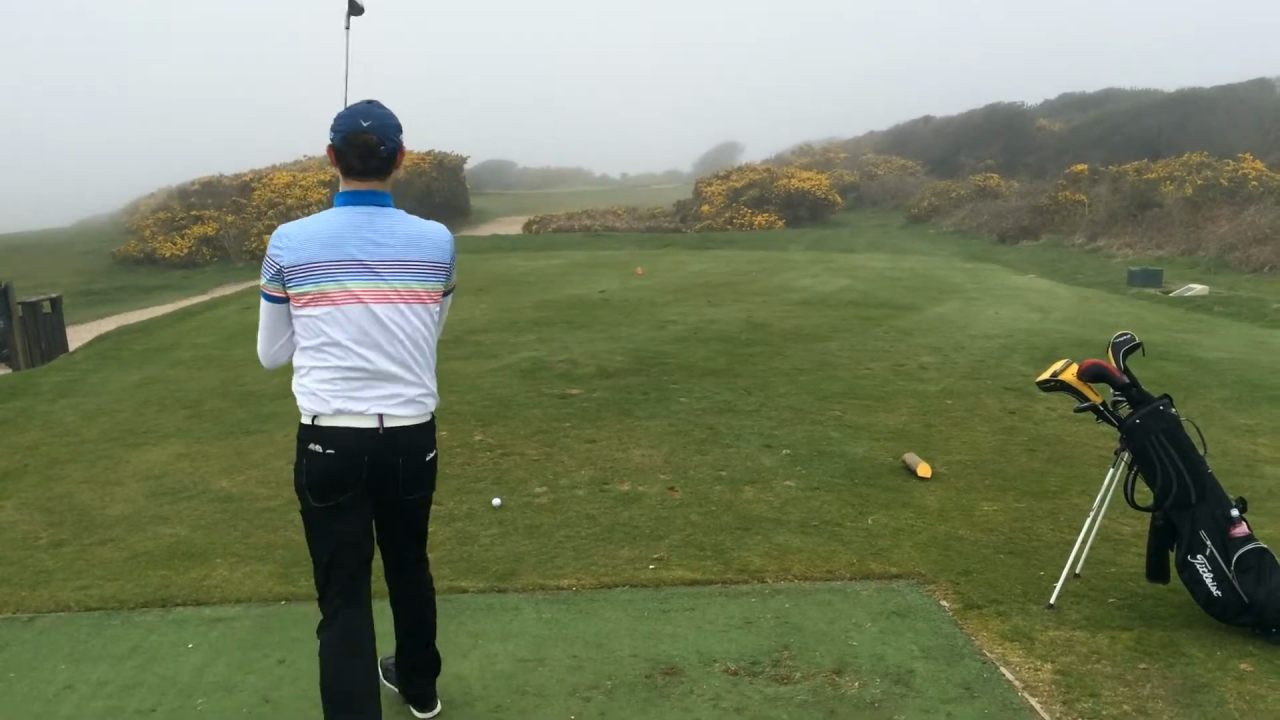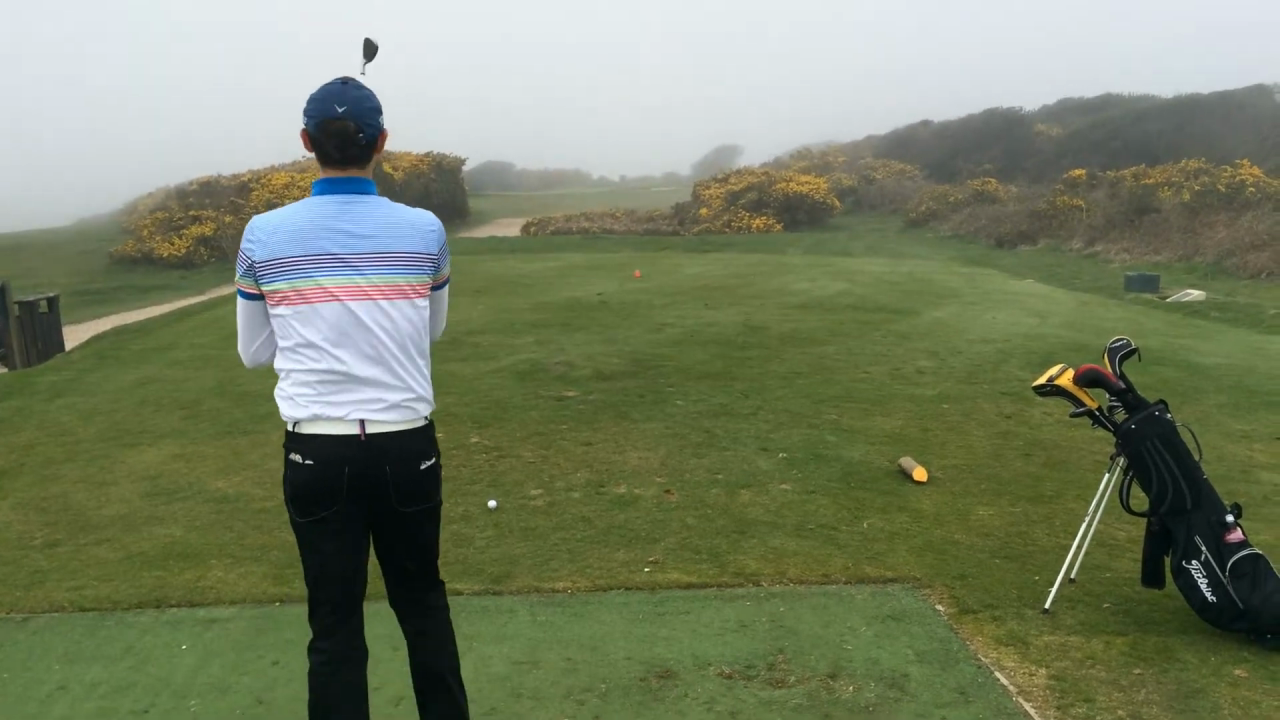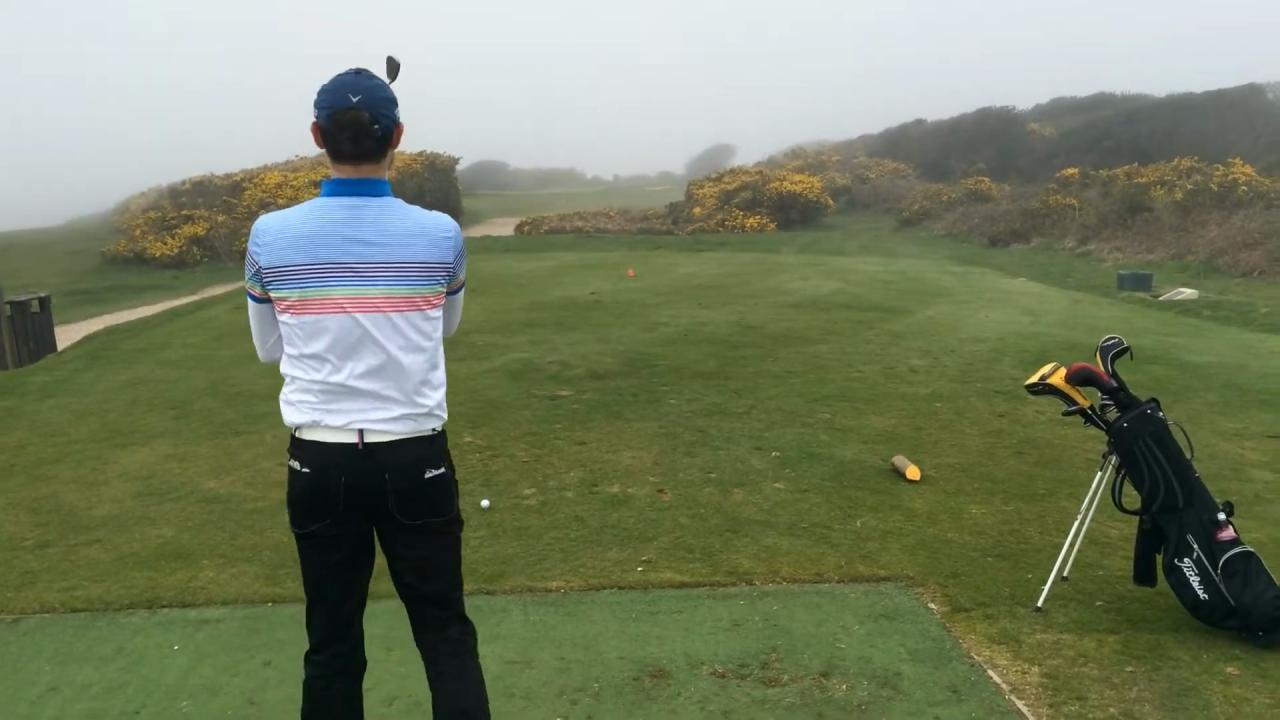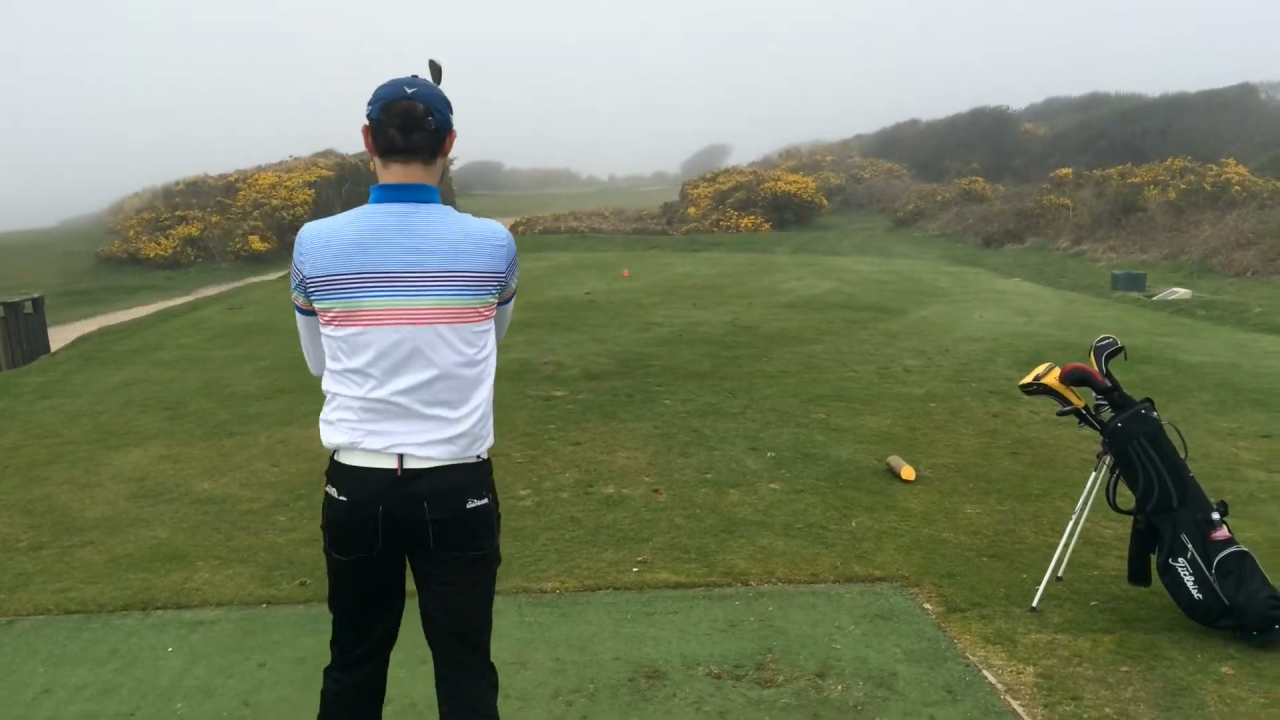
dt=0.3s
person 1, frame 1
left shoulder: (289, 243)
right shoulder: (437, 241)
left elbow: (272, 354)
left hip: (330, 446)
right hip: (411, 440)
left knee: (344, 604)
right knee: (409, 566)
person 1, frame 2
left shoulder: (263, 235)
right shoulder: (425, 231)
left elbow: (254, 351)
left hip: (318, 456)
right hip: (406, 448)
left knee: (335, 629)
right knee: (422, 599)
person 1, frame 3
left shoulder: (269, 236)
right shoulder: (440, 234)
left elbow: (269, 348)
left hip: (320, 464)
right hip: (415, 461)
left knee: (332, 643)
right knee: (445, 631)
person 1, frame 4
left shoulder: (315, 243)
right shoulder: (494, 243)
left elbow: (321, 362)
left hip: (357, 487)
right hip: (457, 487)
left knee: (355, 660)
